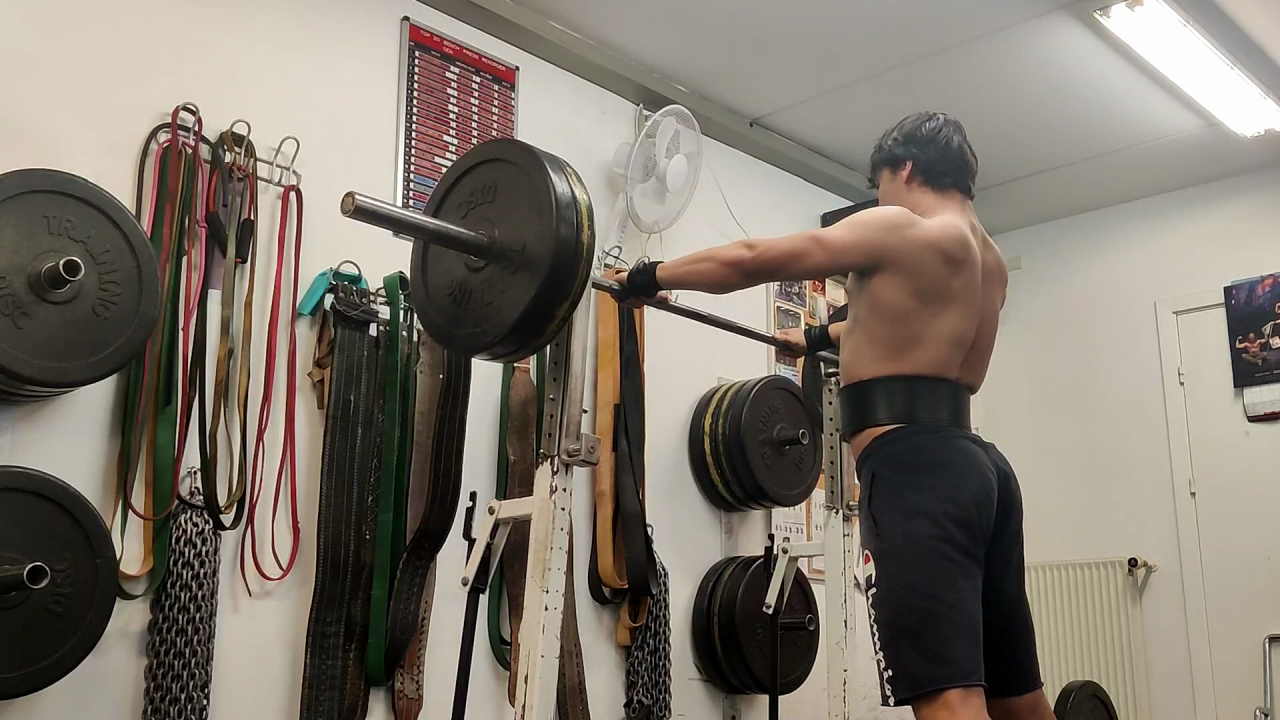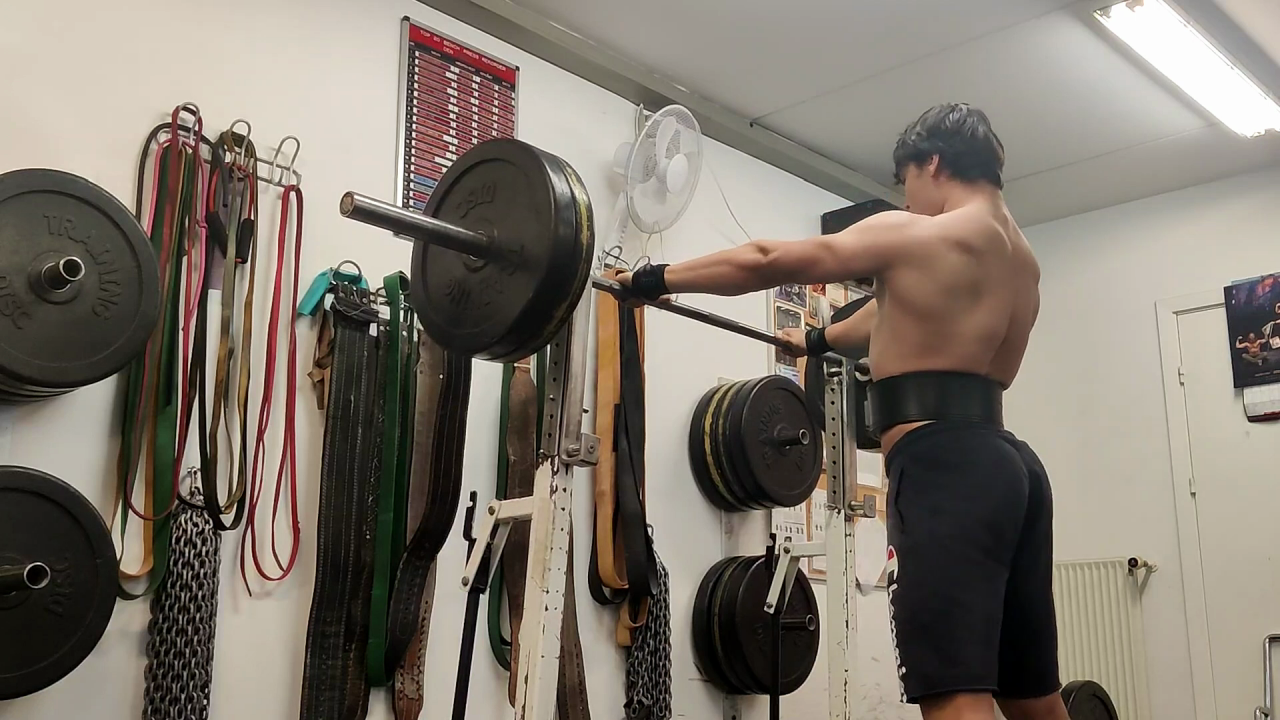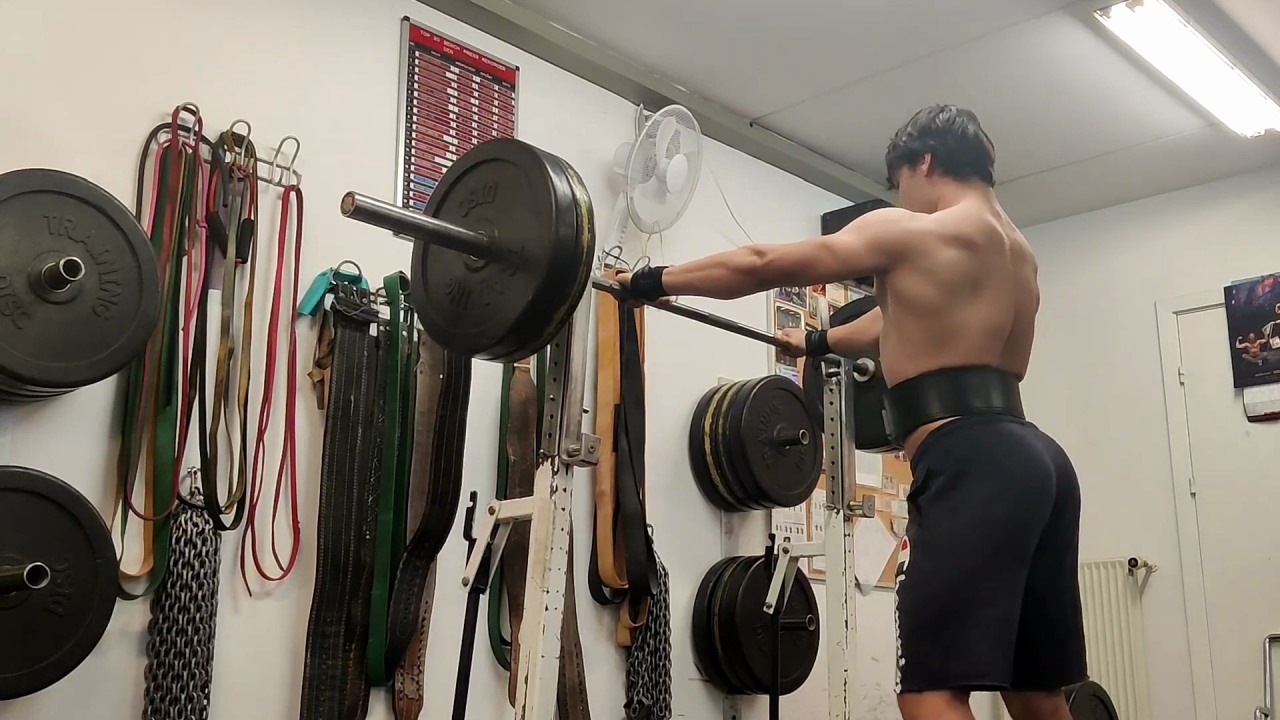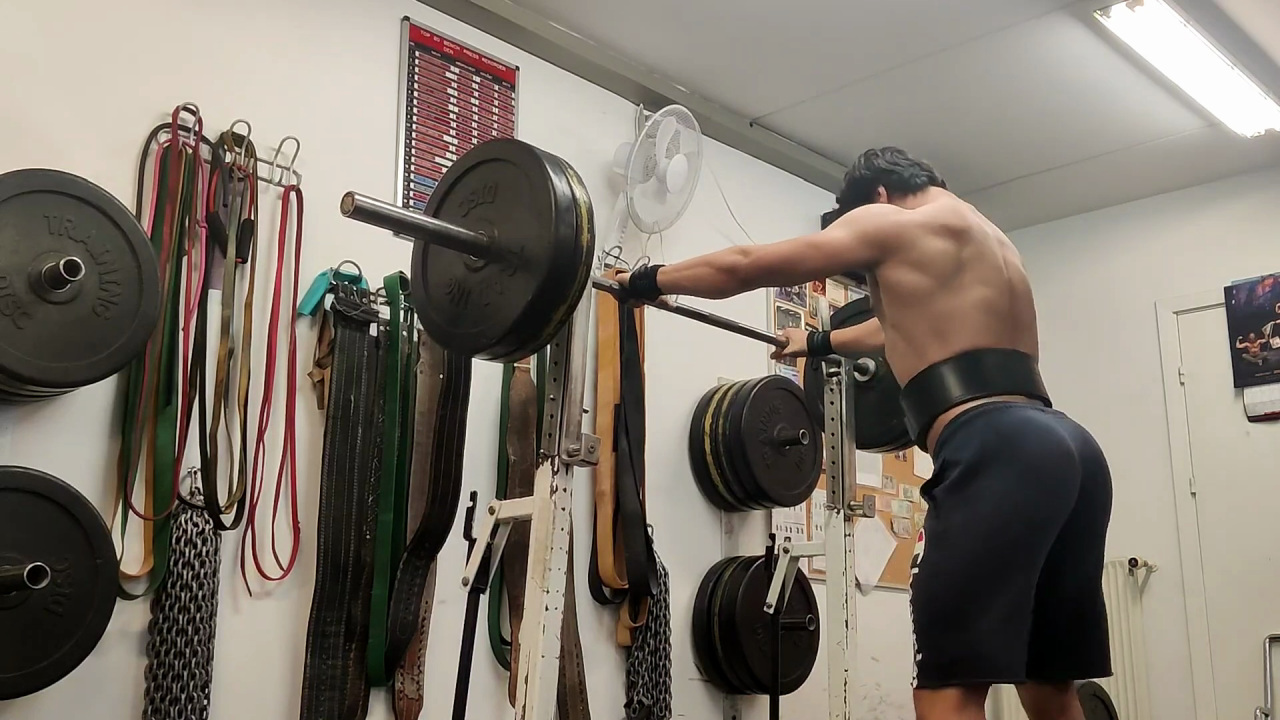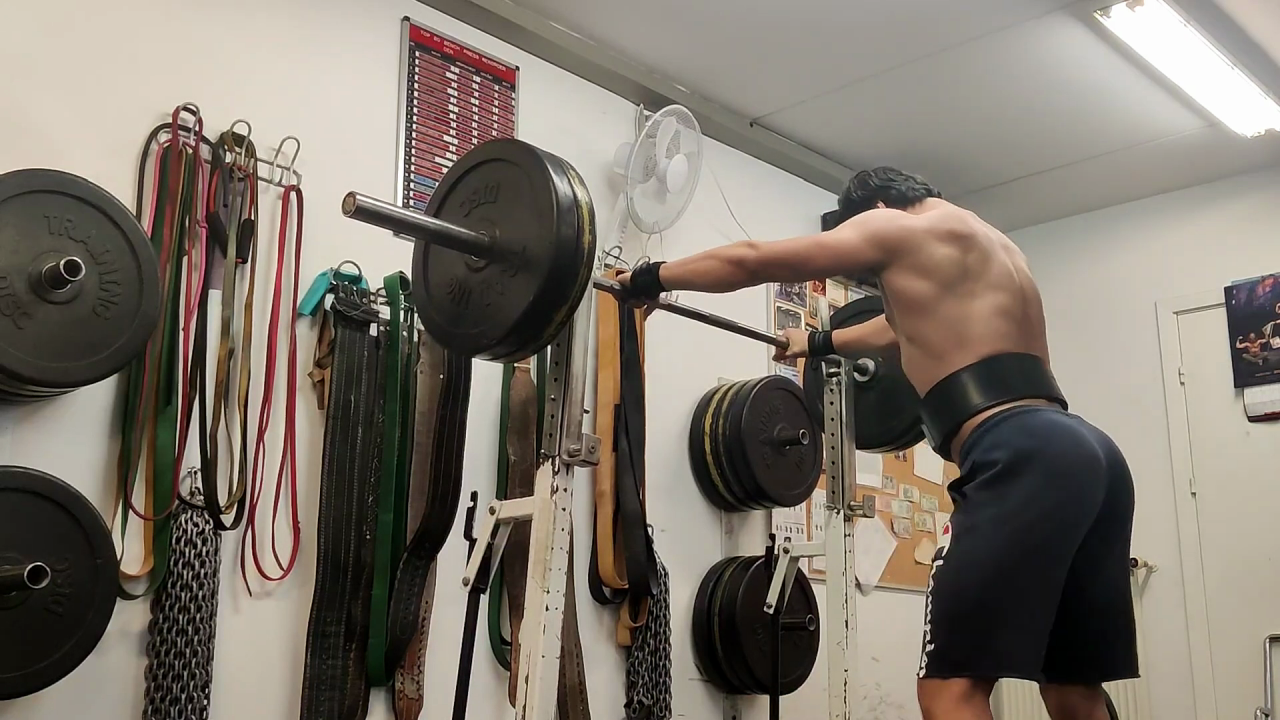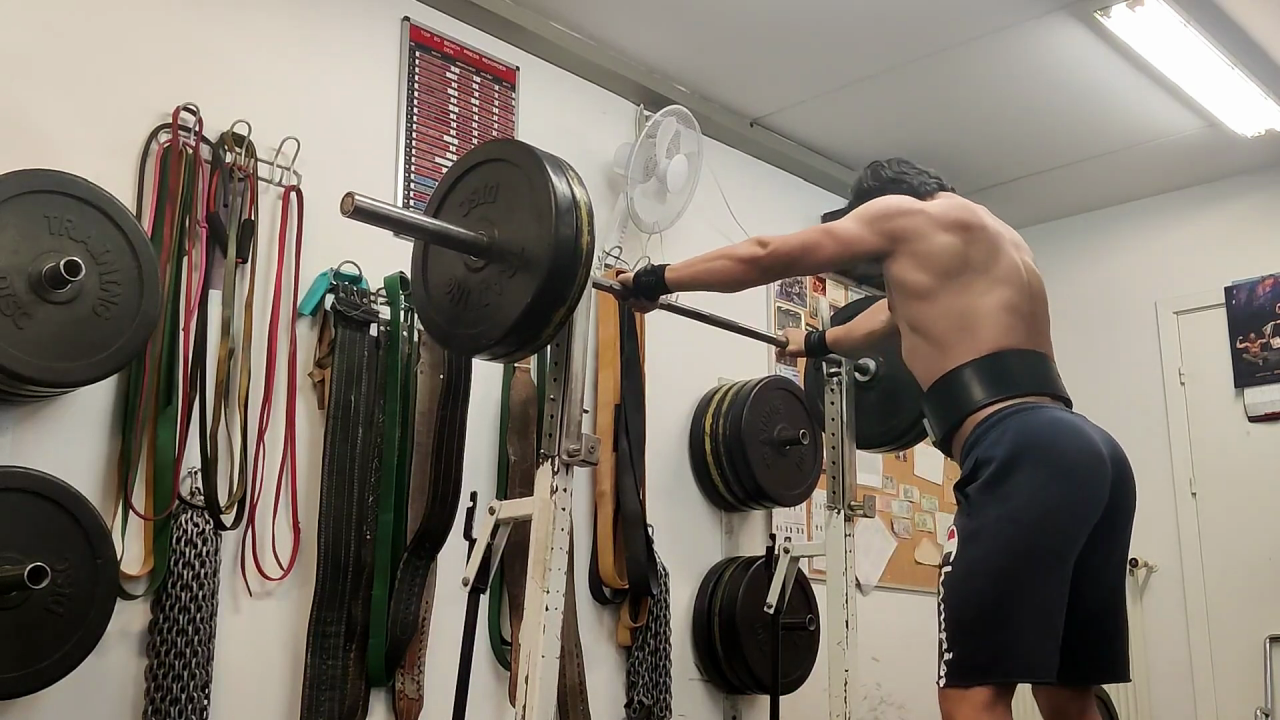
dt=0.3s
person 1, frame 1
left shoulder: (900, 231)
right shoulder: (988, 259)
left elbow: (753, 259)
left wrist: (645, 278)
right wrist: (819, 338)
left hip: (916, 472)
right hip: (972, 468)
person 1, frame 2
left shoulder: (915, 236)
right shoulder: (1020, 259)
left elbow: (767, 262)
left wrist: (653, 279)
right wrist: (819, 339)
left hip: (945, 471)
right hip: (1007, 468)
person 1, frame 3
left shoulder: (912, 232)
right shoulder: (1016, 251)
left elbow: (761, 265)
left wrist: (652, 280)
right wrist: (820, 342)
left hip: (973, 469)
right hip: (1034, 465)
person 1, frame 4
left shoulder: (890, 222)
right shoulder: (988, 239)
left elbow: (748, 263)
left wrist: (649, 280)
right wrist: (821, 341)
left hip: (996, 457)
right hip: (1068, 452)
person 1, frame 5
left shoulder: (896, 226)
right shoulder: (990, 245)
left elbow: (753, 259)
left wrist: (651, 278)
right wrist: (822, 342)
left hip: (1025, 459)
right hip: (1086, 455)
person 1, frame 6
left shoulder: (903, 215)
right shoulder: (995, 237)
left elbow: (763, 256)
left wrist: (654, 280)
right wrist: (817, 341)
left hip: (1025, 458)
right hip: (1090, 456)
